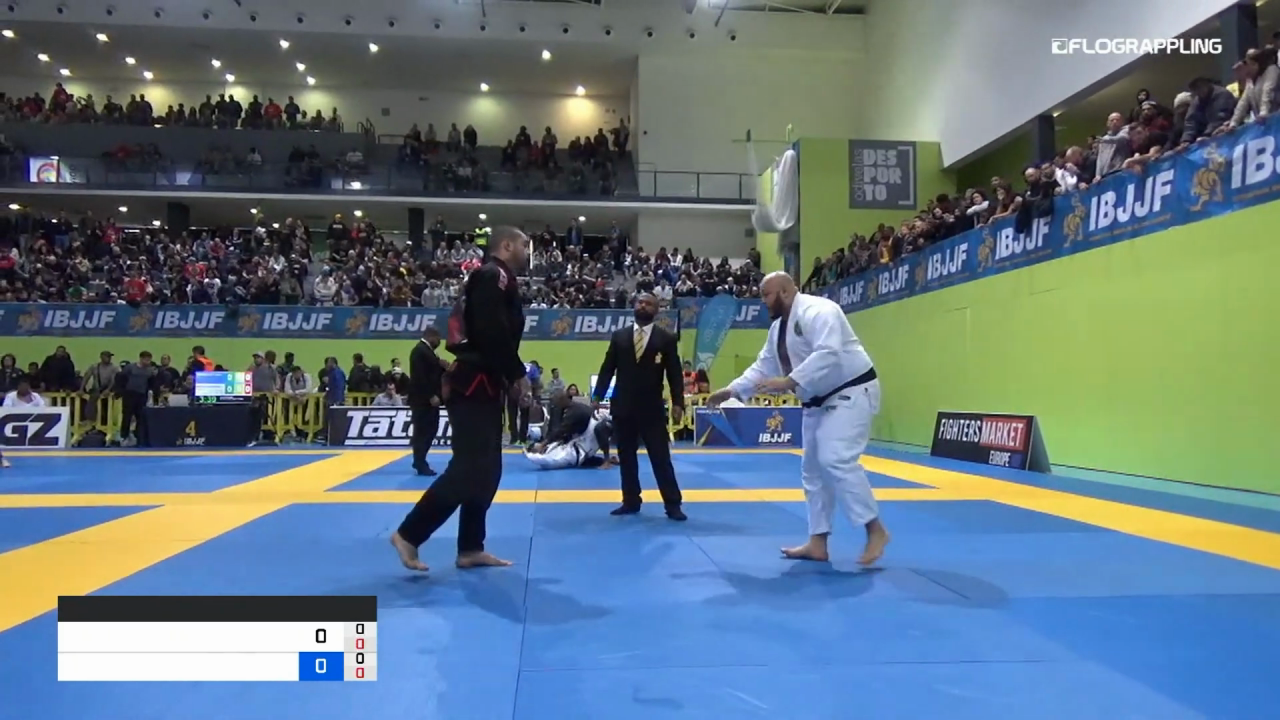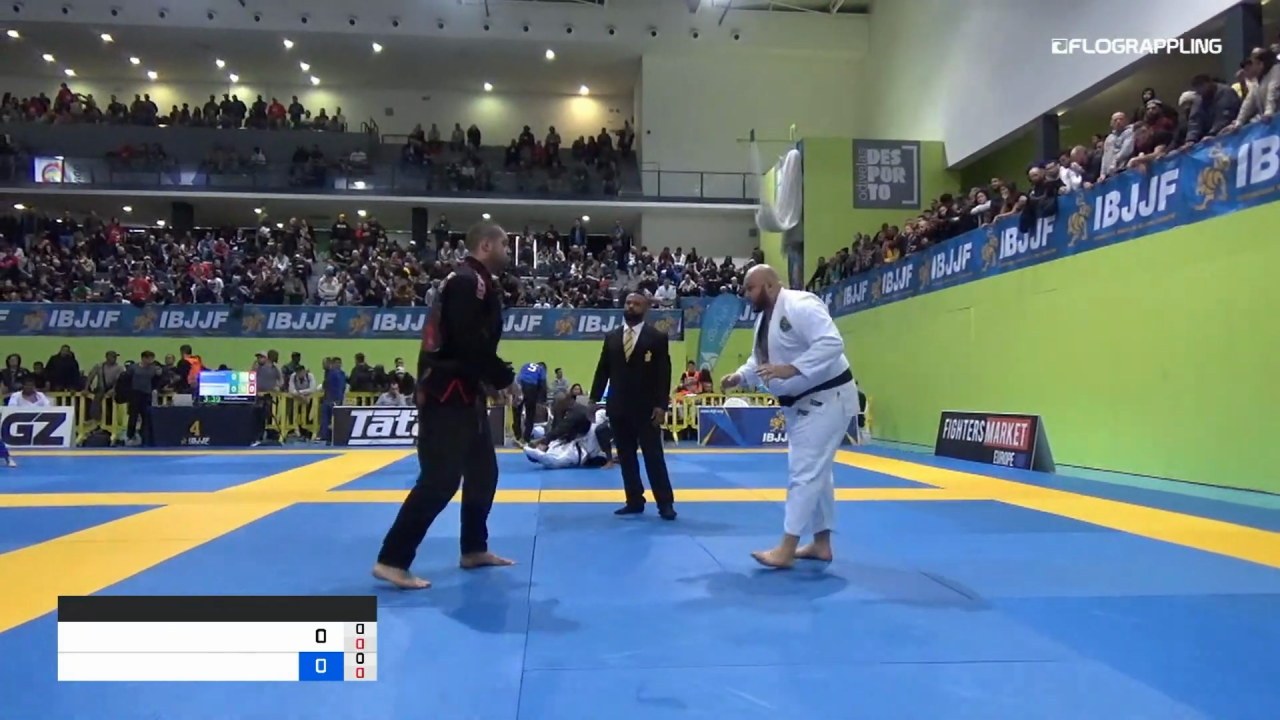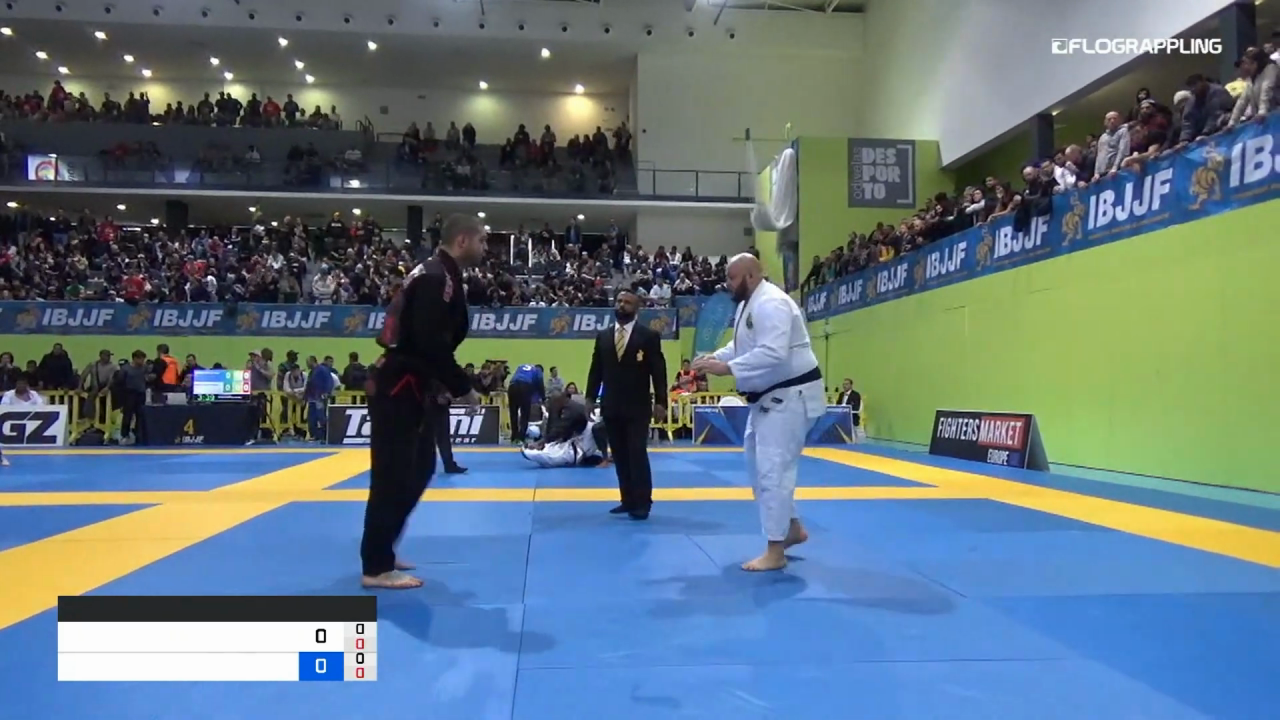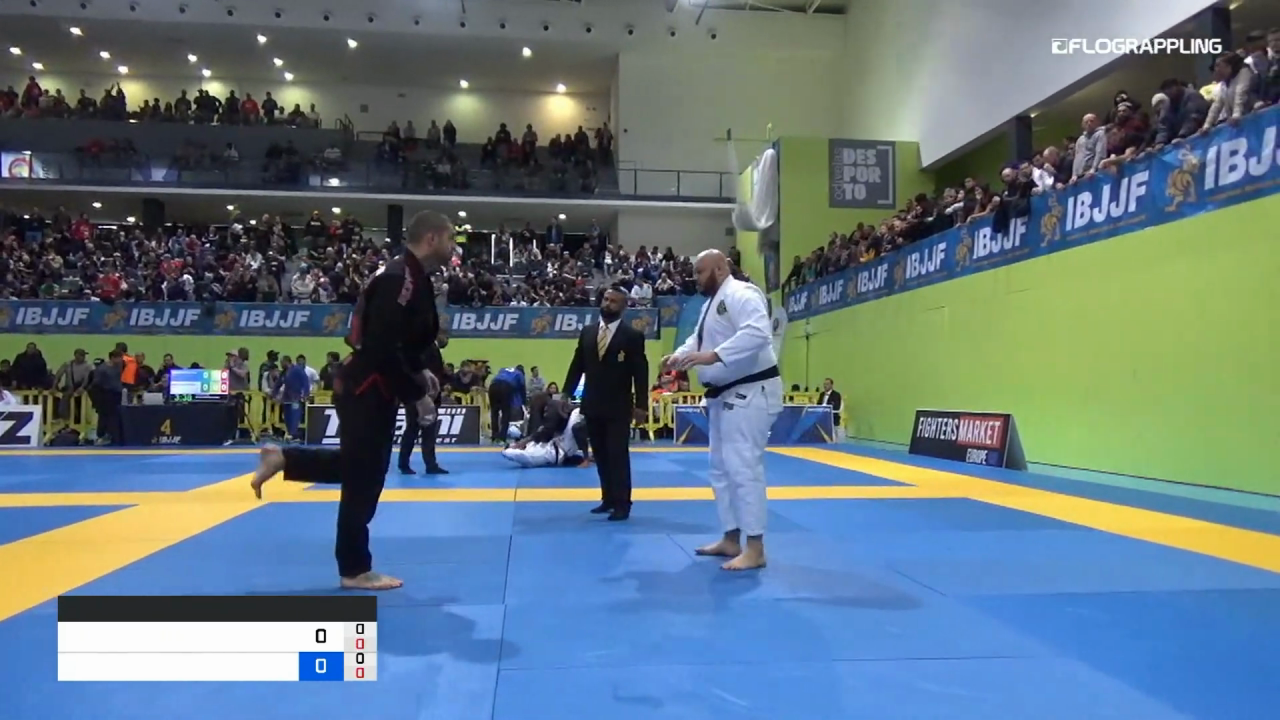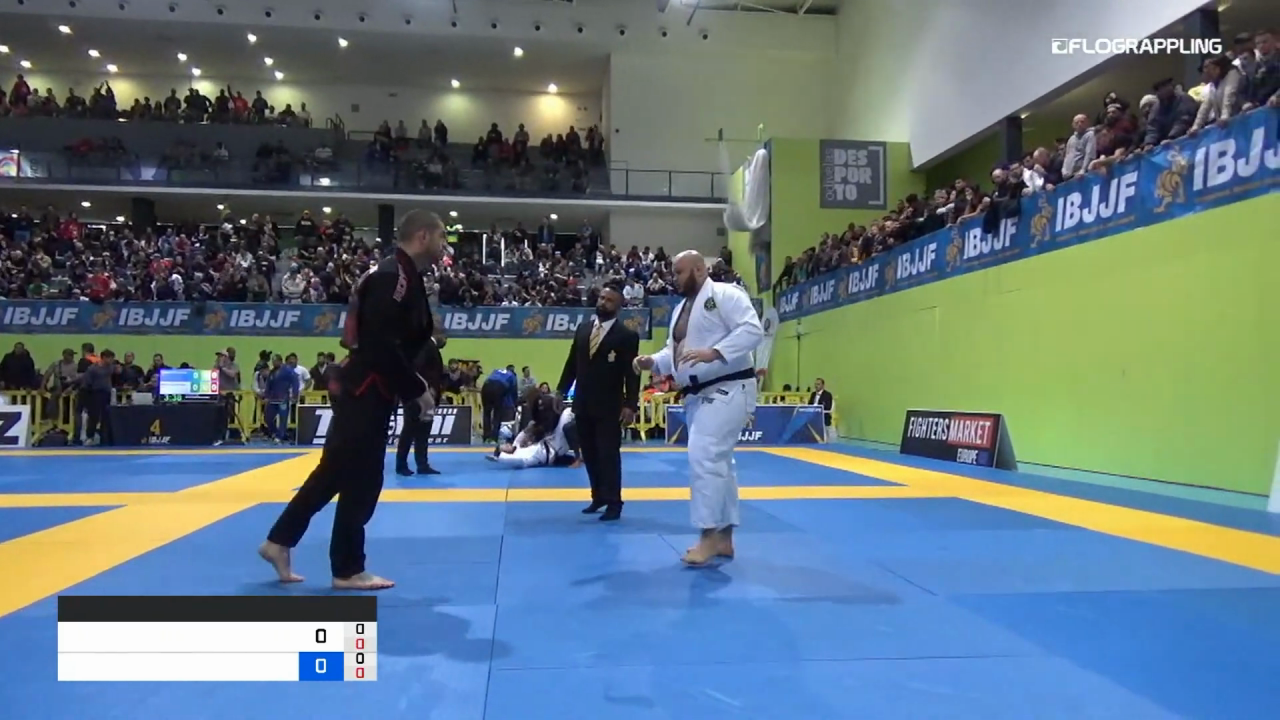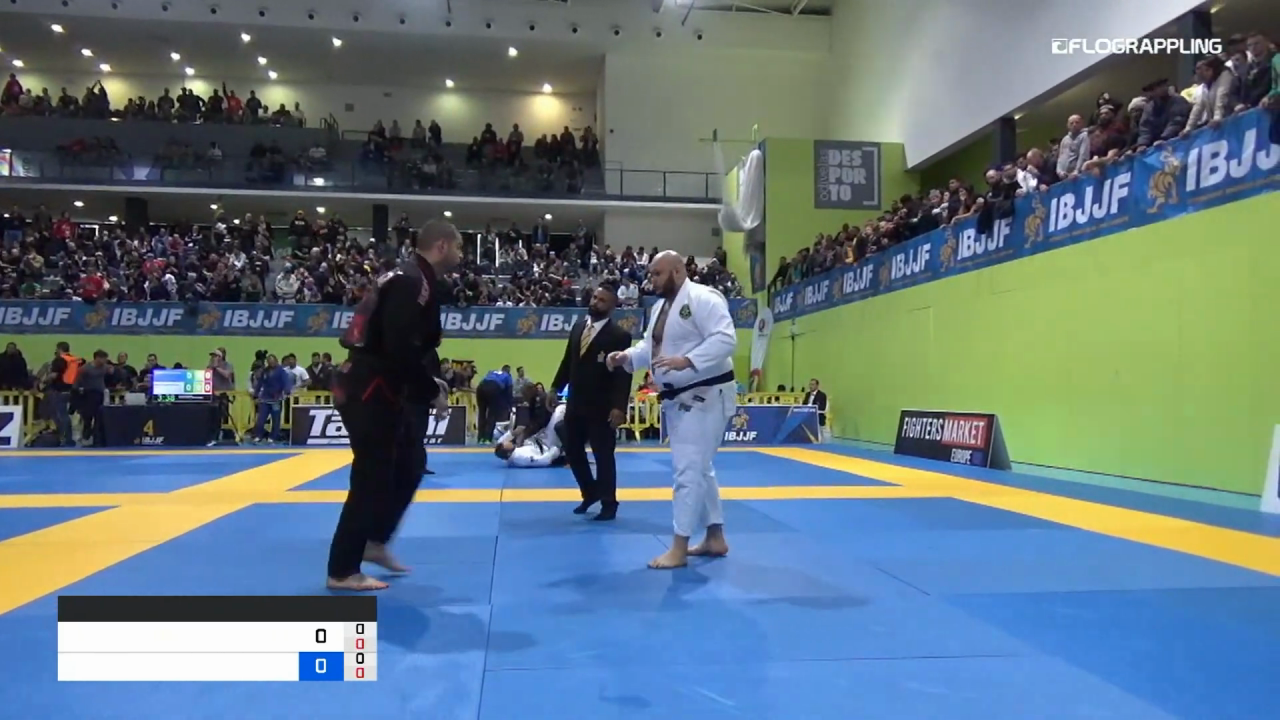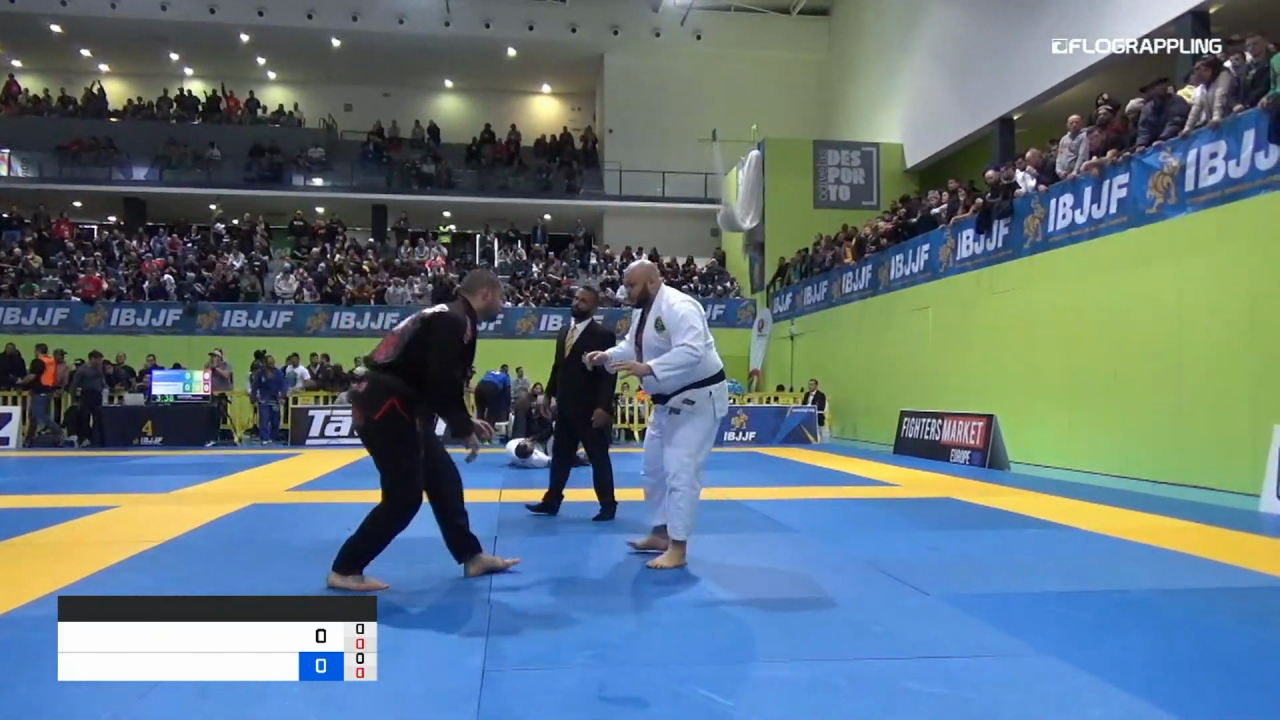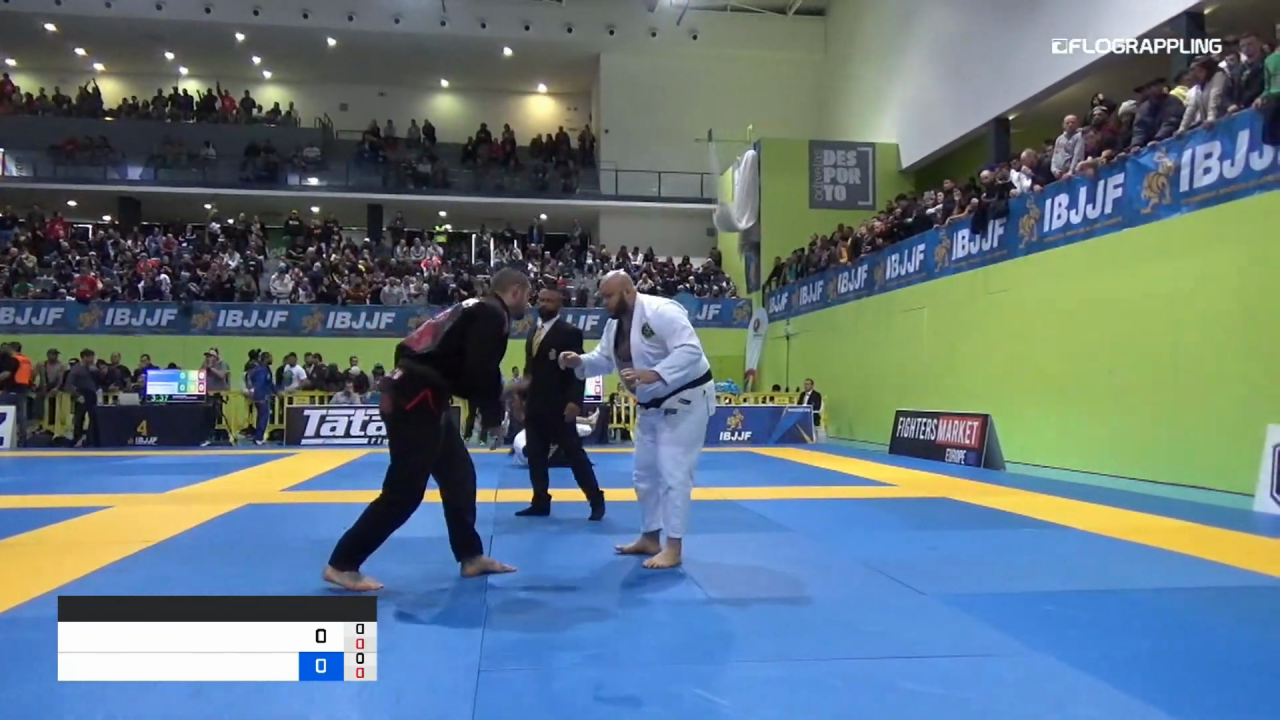
dt=0.3s
person 1, frame 1
left shoulder: (493, 280)
right shoulder: (493, 276)
right elbow: (492, 334)
left wrist: (509, 378)
right wrist: (517, 373)
left hip: (481, 384)
right hip: (475, 386)
left knee: (486, 470)
right knee: (470, 469)
left ankle: (471, 548)
right ankle: (409, 535)
person 1, frame 2
left shoulder: (473, 281)
right shoulder: (469, 282)
right elbow: (472, 343)
left wrist: (488, 381)
right wrist: (504, 378)
left hip: (460, 391)
right hip: (449, 393)
left knee: (483, 472)
right knee: (440, 479)
left ankle: (474, 549)
right ankle: (392, 560)
person 1, frame 3
left shoulder: (437, 274)
right shoulder: (437, 278)
right elbow: (433, 345)
left wrist: (442, 383)
right wrist: (463, 389)
left hip: (404, 384)
right hip: (399, 387)
left knee: (419, 468)
right knee: (394, 476)
left ankle: (384, 550)
right ankle: (377, 567)
person 1, frame 4
left shoulder: (411, 277)
right shoulder: (398, 280)
right elbow: (384, 347)
left wrist: (422, 370)
right wrist: (417, 395)
left hip: (373, 387)
right hip: (369, 389)
left knee: (364, 468)
right knee: (364, 477)
left ankle: (282, 459)
right ankle: (355, 569)
person 1, frame 5
left shoulder: (400, 275)
right shoulder: (391, 278)
right elbow: (381, 346)
left wrist: (411, 382)
right wrist: (415, 391)
left hip: (363, 385)
right hip: (366, 388)
left knee: (337, 471)
right knee: (362, 480)
left ankle: (280, 541)
right ankle: (348, 571)
person 1, frame 6
left shoulder: (411, 279)
right shoulder: (412, 283)
right elbow: (403, 348)
left wrist: (426, 384)
right wrist: (431, 393)
left hip: (375, 387)
right hip: (370, 389)
left knee: (409, 466)
right knee: (372, 479)
left ankle: (375, 542)
right ankle: (342, 571)
person 1, frame 7
left shoulder: (446, 318)
right shoulder: (454, 323)
right elbow: (443, 384)
left wrist: (466, 422)
right wrist: (464, 429)
left hip: (396, 406)
right hip: (386, 408)
left knee: (444, 480)
right knee: (403, 495)
left ankle: (472, 556)
right ankle: (346, 570)
person 1, frame 8
left shoulder: (476, 311)
right shoulder: (493, 315)
right elbow: (480, 372)
left wrist: (492, 404)
right wrist: (494, 415)
left hip: (419, 396)
right hip: (415, 399)
left knee: (459, 476)
right knee: (404, 491)
left ankle: (472, 557)
right ankle: (343, 564)
person 2, frame 1
left shoulder: (816, 311)
right shoulder: (780, 326)
left elbow: (828, 354)
right elbow: (764, 366)
left wrist: (788, 382)
right wrist: (730, 391)
left hip: (851, 394)
right hip: (820, 401)
left knee: (836, 462)
right knee: (814, 470)
left ankle: (875, 530)
right ankle: (818, 542)
person 2, frame 2
left shoulder: (801, 306)
right shoulder: (764, 318)
left elbow: (831, 344)
right elbow: (759, 360)
left wrist: (792, 369)
right wrist: (740, 376)
left hip: (826, 398)
right hip: (800, 401)
left knee: (805, 470)
right knee: (813, 470)
left ankle: (787, 548)
right ankle: (821, 543)
person 2, frame 3
left shoulder: (770, 304)
right shoulder: (749, 304)
left elbow: (771, 354)
right elbow: (741, 345)
left wrist: (726, 368)
right wrist: (715, 358)
left hip: (791, 396)
right hip: (771, 396)
left knee: (773, 470)
right knee: (758, 464)
left ankle: (775, 551)
right ankle: (792, 527)
person 2, frame 4
left shoulder: (741, 294)
right shoulder: (715, 301)
left elbow: (756, 334)
right elbow: (699, 340)
left wrist: (713, 356)
right wrist: (679, 356)
left hip: (751, 393)
right hip: (727, 394)
left knee: (743, 466)
right knee: (722, 468)
left ankle: (754, 549)
right ankle: (731, 539)
person 2, frame 5
left shoulder: (726, 294)
right shoulder: (682, 308)
left elbow: (751, 330)
right elbow: (674, 350)
left wrist: (714, 352)
right wrist: (652, 361)
left hip: (726, 391)
right hip: (698, 394)
left knee: (704, 460)
right knee: (716, 464)
left ankle: (708, 538)
right ankle: (723, 538)
person 2, frame 6
left shoulder: (704, 299)
right shoulder: (661, 306)
left elbow: (725, 340)
right elbow: (650, 345)
left wrist: (686, 361)
right wrist: (626, 357)
left hip: (704, 396)
right hip: (678, 397)
left knee: (689, 469)
right knee: (698, 468)
left ankle: (679, 548)
right ankle: (715, 537)
person 2, frame 7
left shoulder: (678, 307)
right shoulder: (643, 311)
left elbow: (690, 352)
right elbow: (632, 347)
left wrist: (647, 369)
right wrist: (606, 357)
left hip: (696, 398)
right hip: (669, 400)
left knee: (681, 471)
right knee: (654, 467)
left ankle: (678, 548)
right ankle: (660, 534)
person 2, frame 8
left shoulder: (661, 312)
right shoulder: (616, 324)
left elbow: (690, 350)
right elbow: (604, 359)
left wrist: (655, 374)
right wrist: (579, 361)
left hip: (685, 398)
right hip: (653, 405)
left knee: (674, 471)
right knee: (645, 471)
left ankle: (673, 547)
right ankle: (650, 537)
person 3, frame 1
left shoulder: (666, 339)
right shoulder: (619, 336)
left elbow: (675, 374)
right elbow: (607, 368)
left wrist: (677, 403)
right wrist: (598, 396)
left hip: (652, 408)
right hip: (623, 407)
left knee: (660, 456)
right knee: (626, 456)
left ankle: (672, 504)
right ankle: (631, 501)
person 3, frame 2
left shoulder: (657, 337)
right shoulder: (611, 337)
left elbow: (663, 373)
right elbow: (602, 370)
left wrist: (661, 405)
right wrist: (594, 399)
left hip: (645, 408)
right hip: (618, 407)
left knee: (653, 455)
right knee: (625, 456)
left ankle: (665, 502)
right ankle: (634, 501)
person 3, frame 3
left shoulder: (649, 336)
right shoulder: (603, 336)
left elbow: (658, 371)
right elbow: (596, 370)
left wrist: (660, 401)
right wrist: (590, 398)
left hip: (637, 407)
right hip: (611, 406)
left knee: (637, 452)
right knee: (620, 455)
left ankle: (642, 502)
right ankle: (628, 500)
person 3, frame 4
left shoulder: (632, 336)
right shoulder: (587, 332)
left elbow: (640, 372)
right elbow: (577, 365)
left wrist: (641, 404)
right wrist: (566, 393)
left hip: (618, 406)
right hip: (592, 404)
left knee: (618, 454)
right knee: (600, 454)
left ankle: (622, 503)
right ankle: (608, 498)
person 3, frame 5
left shoulder: (626, 336)
right shoulder: (582, 329)
left elbow: (632, 374)
right elbow: (572, 362)
left wrist: (630, 405)
right wrist: (561, 390)
left hip: (609, 406)
right hip: (583, 404)
left knee: (609, 454)
right knee: (588, 453)
left ankle: (613, 504)
right ankle: (598, 496)
person 3, frame 6
left shoulder: (618, 336)
right shoulder: (577, 328)
left elbow: (623, 374)
right elbow: (567, 361)
left wrist: (619, 407)
right wrist: (555, 388)
left hip: (601, 407)
right hip: (576, 404)
left knee: (603, 455)
right knee: (572, 451)
left ankle: (608, 504)
right ankle: (590, 492)
person 3, frame 7
left shoulder: (602, 335)
right shoulder: (565, 332)
left elbow: (608, 374)
left wrist: (603, 407)
right wrist: (548, 395)
left hip: (590, 409)
right hip: (566, 407)
left knee: (598, 457)
right knee: (560, 455)
left ankle: (608, 505)
right ankle: (552, 501)
person 3, frame 8
left shoulder: (570, 332)
right shoulder: (534, 332)
left wrist: (574, 401)
right wrist: (523, 397)
left hip: (558, 407)
right hip: (535, 406)
left knee: (573, 453)
right knee: (535, 455)
left ankle: (596, 499)
right ankle: (540, 502)
